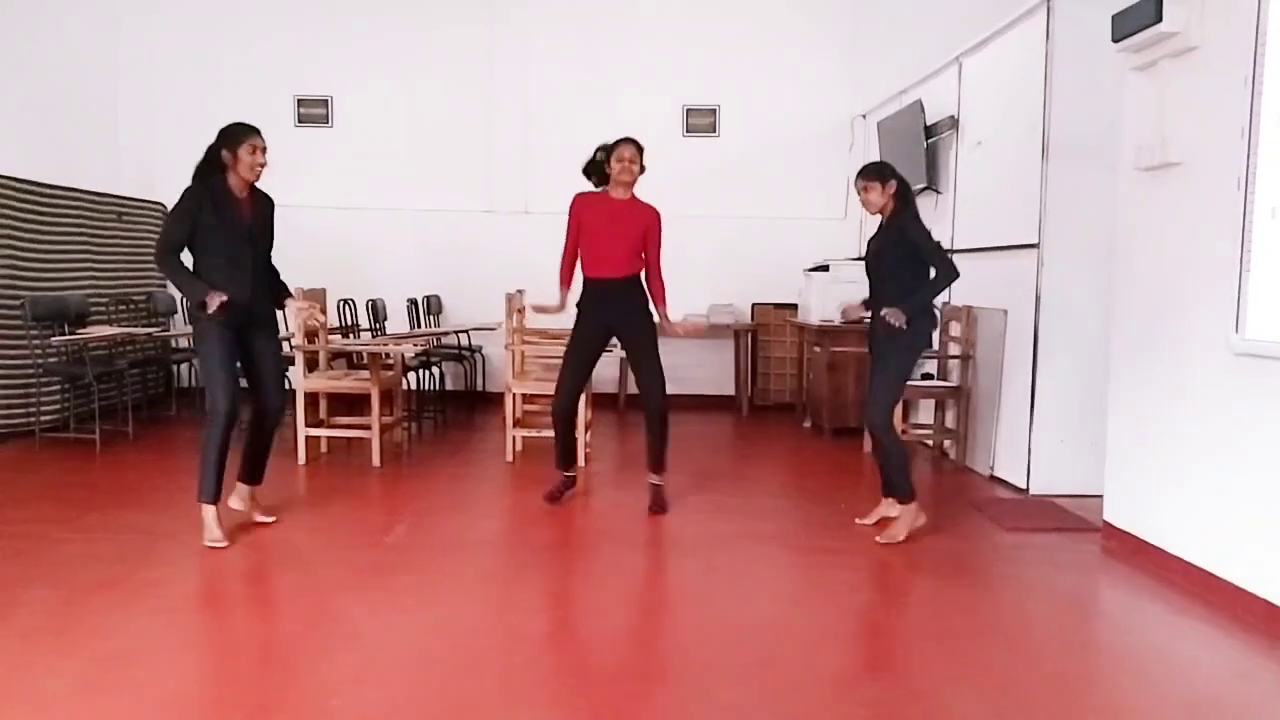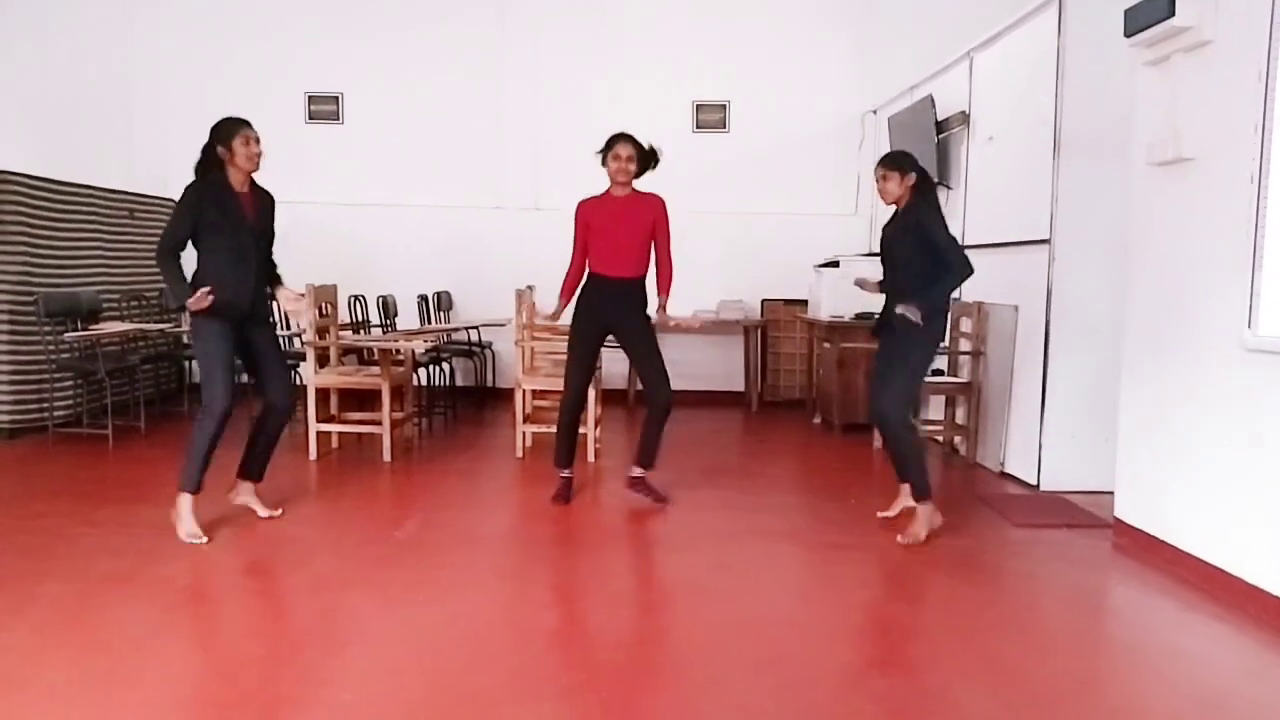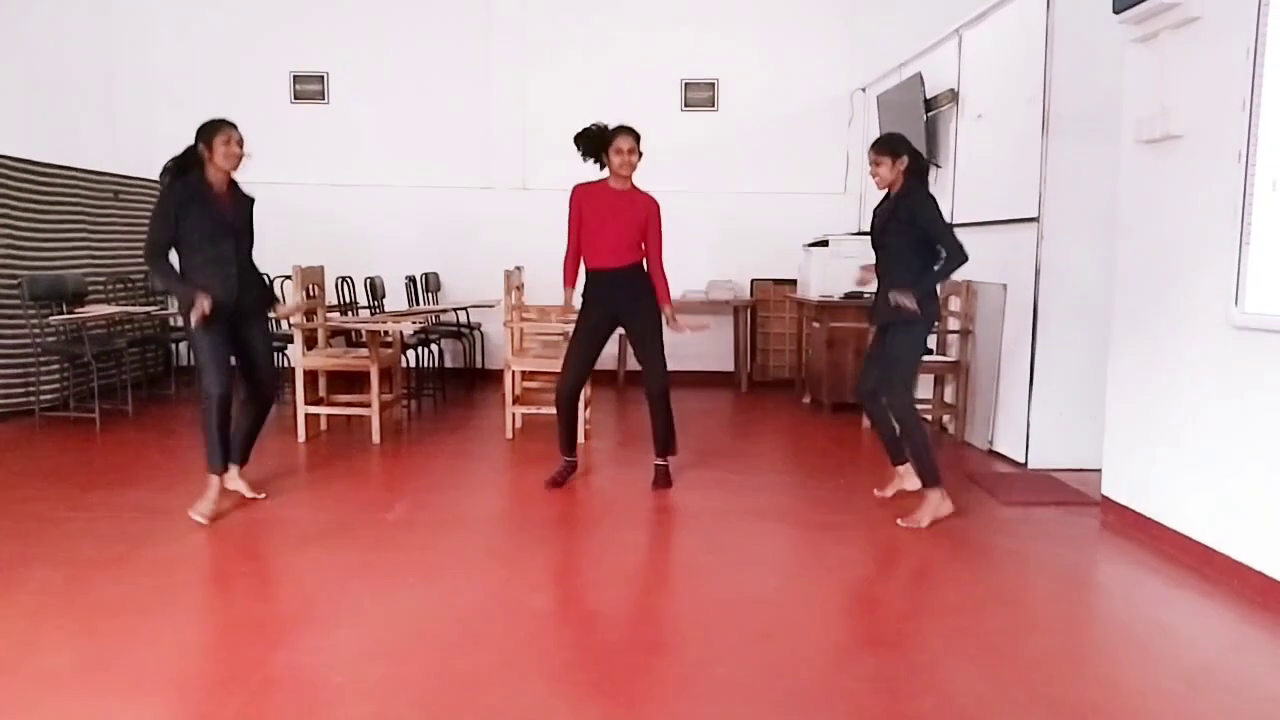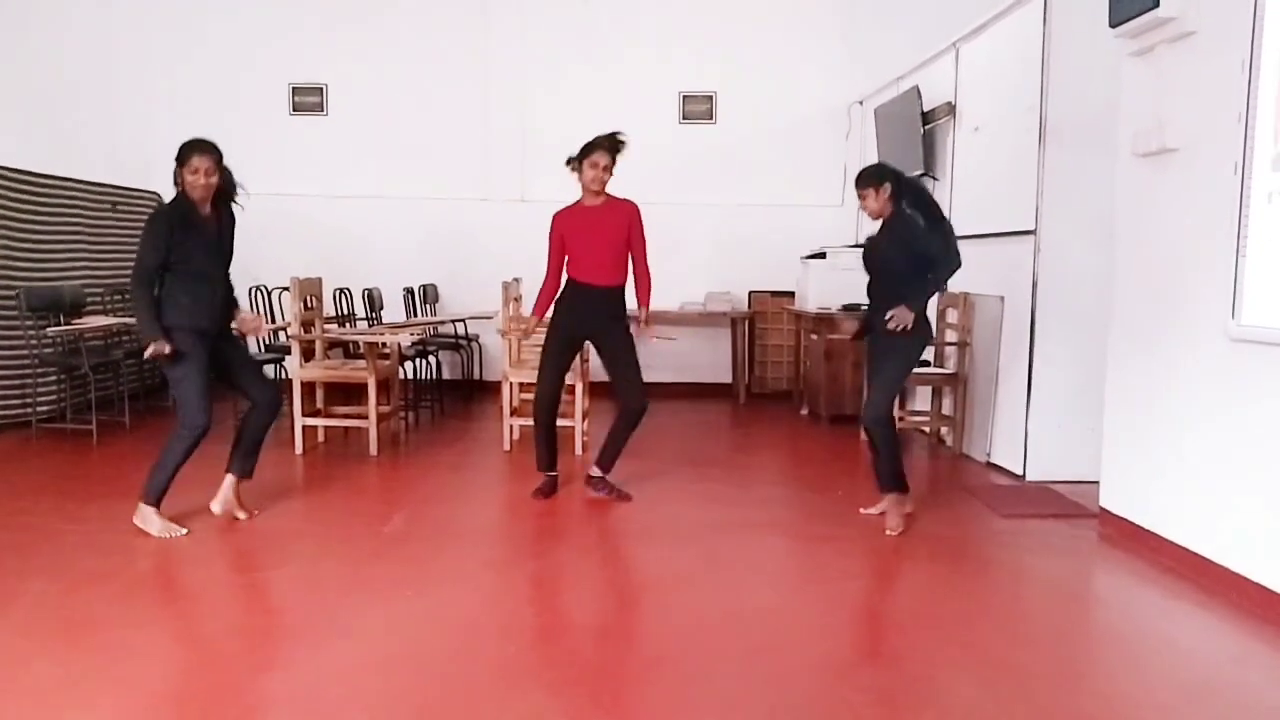
dt=0.4s
person 1, frame 1
left shoulder: (264, 204)
right shoulder: (199, 197)
right elbow: (166, 254)
left wrist: (287, 301)
right wrist: (202, 291)
left hip: (258, 316)
right hip: (216, 316)
left knee: (270, 404)
right knee: (223, 405)
left ankle: (244, 492)
right ankle: (209, 509)
person 1, frame 2
left shoulder: (263, 199)
right shoulder: (200, 193)
right elbow: (166, 251)
left wrist: (279, 289)
right wrist: (185, 294)
left hip: (255, 312)
right hip: (214, 312)
left knee: (281, 396)
right knee: (218, 402)
left ankle: (246, 486)
right ankle: (185, 502)
person 1, frame 3
left shoulder: (243, 200)
right shoulder: (179, 192)
right elbow: (155, 254)
left wrist: (272, 300)
right wrist: (190, 294)
left hip: (247, 305)
right hip: (206, 308)
left knee: (263, 389)
right knee: (217, 387)
left ankle: (233, 470)
right ankle: (214, 481)
person 1, frame 4
left shoulder: (225, 215)
right shoulder: (167, 218)
right elbow: (143, 280)
left wrist: (236, 311)
right wrist: (153, 334)
left hip: (217, 328)
right hip: (182, 331)
left knee: (266, 397)
right knee: (196, 420)
left ankle: (228, 490)
right ankle: (147, 508)
person 2, frame 1
left shoulder: (906, 225)
right shoulder: (883, 231)
left elbow: (947, 270)
left wrist: (909, 312)
right wrist: (865, 307)
left hip: (905, 332)
right hip: (886, 333)
left knee: (878, 416)
right knee: (876, 418)
left ankle: (909, 506)
right ankle: (892, 500)
person 2, frame 2
left shoulder: (923, 216)
right shoulder: (897, 220)
left elbow: (961, 266)
left wrist: (923, 306)
right wrist: (881, 286)
left hip: (918, 328)
right hip: (895, 325)
left knee: (895, 411)
right knee: (880, 407)
left ankle: (926, 507)
right ankle: (909, 488)
person 2, frame 3
left shoulder: (918, 201)
right shoulder: (887, 203)
left elbow: (956, 254)
left wrist: (918, 293)
right wrist: (878, 272)
left hip: (910, 314)
right hip: (892, 312)
left knee: (898, 398)
right knee: (867, 390)
left ankle: (935, 494)
right ankle: (904, 470)
person 2, frame 4
left shoulder: (907, 225)
right shoulder: (884, 232)
left elbow: (948, 260)
left wrist: (913, 305)
right wrist: (863, 322)
left hip: (903, 334)
right hip: (882, 330)
left knee: (874, 413)
right knee: (878, 415)
left ankle: (896, 496)
right ankle: (895, 495)
person 3, frame 1
left shoulder: (648, 215)
right shoulder: (583, 203)
left elbow: (652, 269)
right elbow: (570, 255)
left wrist: (663, 315)
right wrist: (562, 299)
left hip: (633, 305)
right hip: (593, 304)
left knee: (655, 398)
right knee: (565, 396)
left ankle: (656, 481)
right ankle: (566, 473)
person 3, frame 2
left shoulder: (653, 206)
right shoulder: (587, 209)
left elbow: (663, 260)
right elbow: (577, 262)
left wrist: (662, 306)
right wrist: (561, 305)
left hip: (633, 304)
right hip: (593, 302)
left knee: (660, 394)
right knee: (573, 394)
left ankle: (639, 472)
right ankle: (565, 475)
person 3, frame 3
left shoulder: (648, 204)
right shoulder: (583, 194)
left elbow: (655, 258)
right elbow: (575, 249)
left wrist: (667, 307)
right wrist: (568, 295)
left hip: (638, 292)
right hip: (597, 295)
left knee: (657, 383)
right knee: (567, 385)
left ankle: (662, 463)
right ankle: (568, 461)
person 3, frame 4
left shoulder: (628, 211)
right shoulder: (562, 219)
left elbow: (640, 266)
right elbow: (554, 273)
left wrist: (643, 314)
right wrist: (535, 317)
left hip: (611, 311)
right hip: (571, 308)
left knee: (635, 401)
right knee: (545, 397)
left ankle: (598, 473)
right ankle: (548, 474)
